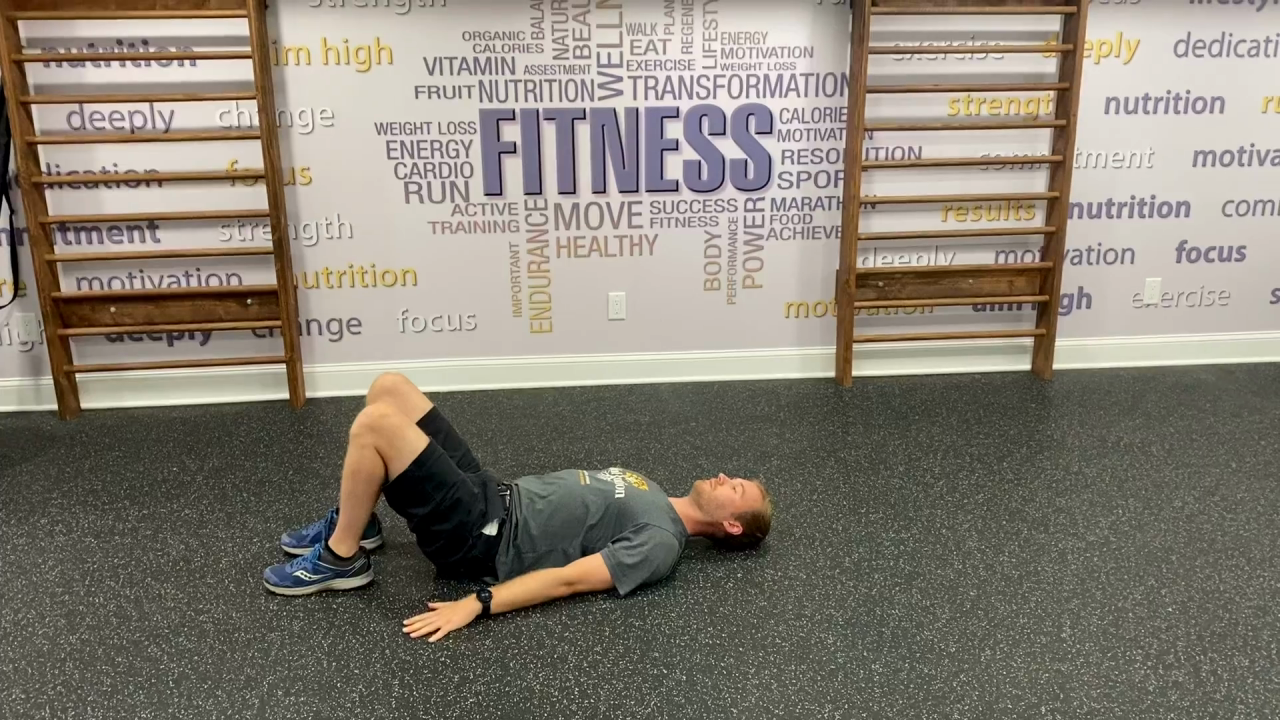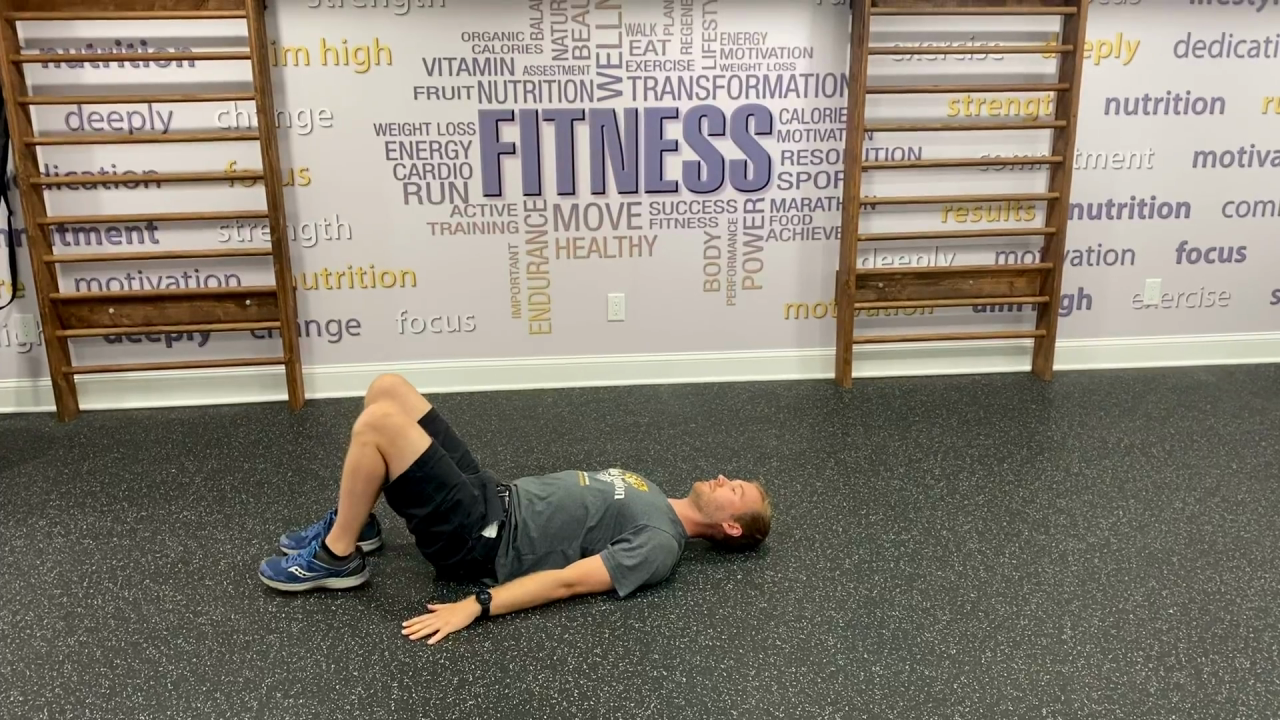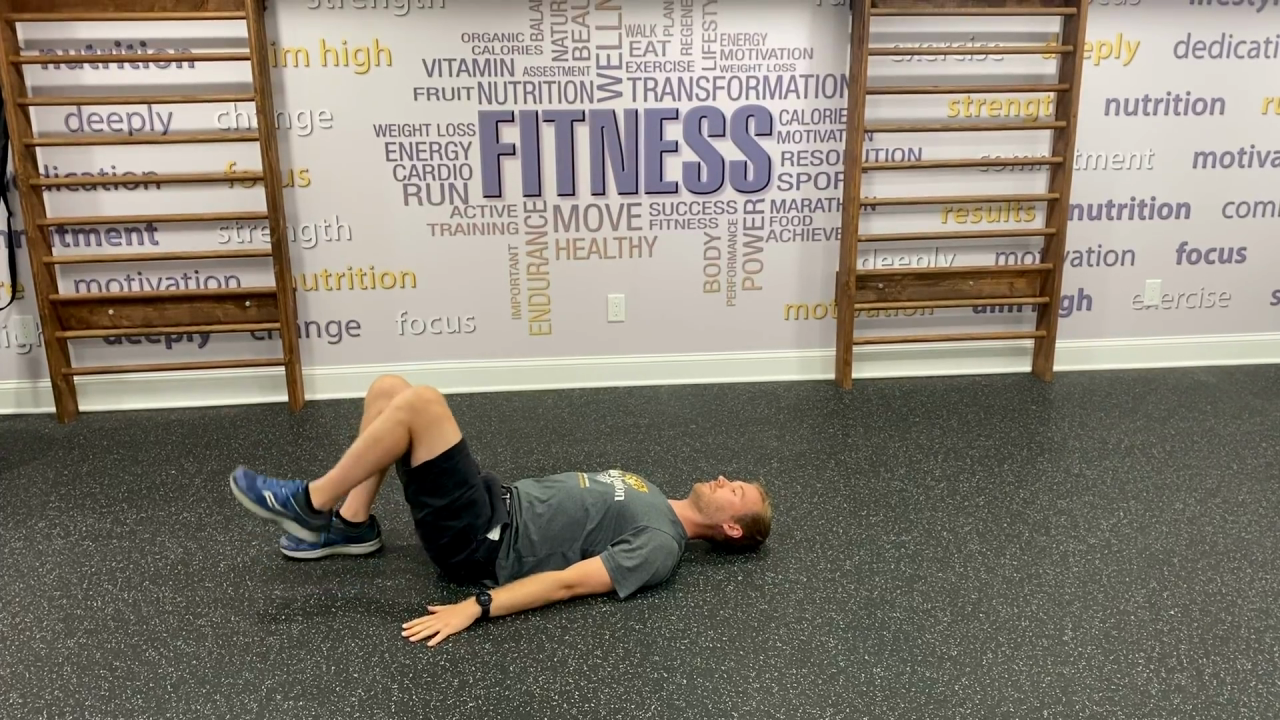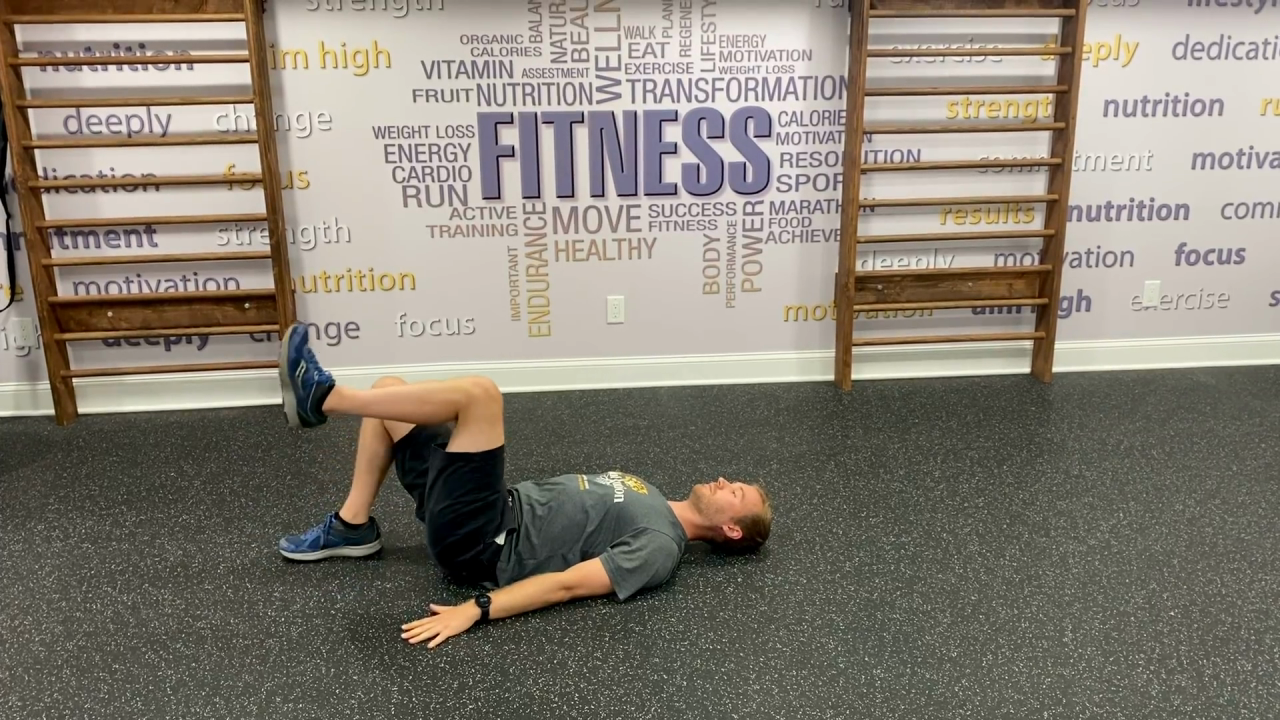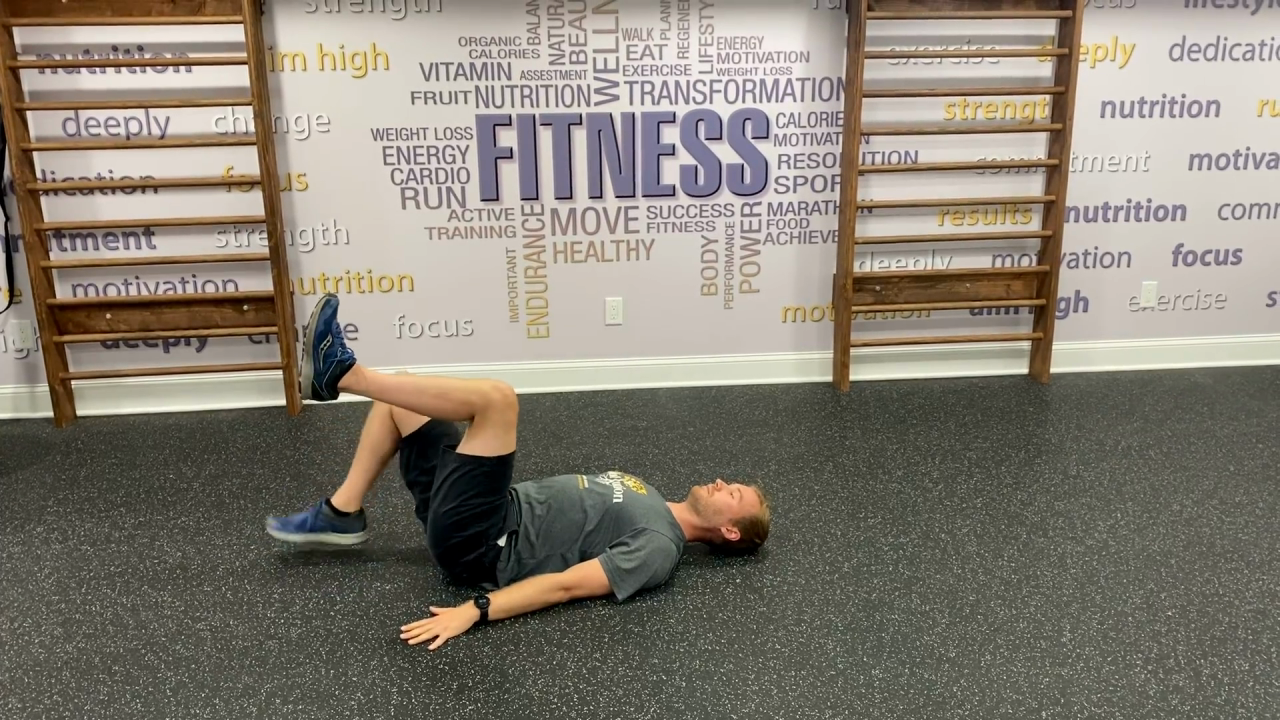
dt=0.5s
person 1, frame 1
left shoulder: (659, 542)
right shoulder: (648, 495)
left elbow: (568, 580)
left wrist: (476, 603)
left hip: (476, 538)
right hip: (493, 498)
left knee: (374, 424)
right knee: (389, 388)
left ankle: (340, 558)
right ankle: (355, 522)
person 1, frame 2
left shoulder: (658, 543)
right shoulder: (648, 495)
left elbow: (568, 580)
left wrist: (475, 605)
left hip: (478, 540)
right hip: (492, 498)
left knee: (378, 424)
right knee: (388, 389)
left ankle: (337, 556)
right ankle: (355, 523)
person 1, frame 3
left shoulder: (659, 545)
right shoulder: (647, 497)
left elbow: (568, 583)
left wrist: (474, 607)
left hip: (478, 543)
right hip: (497, 503)
left knee: (423, 401)
right knee: (387, 389)
left ankle: (311, 503)
right ankle: (351, 525)
person 1, frame 4
left shoulder: (659, 546)
right shoulder: (647, 499)
left elbow: (568, 584)
left wrist: (475, 609)
left hip: (478, 545)
right hip: (504, 508)
left knee: (480, 393)
right knee: (389, 389)
left ankle: (322, 398)
right ankle: (352, 527)
person 1, frame 5
left shoulder: (657, 547)
right shoulder: (645, 501)
left elbow: (567, 584)
left wrist: (474, 610)
left hip: (475, 545)
right hip: (499, 513)
left knee: (497, 397)
right knee: (399, 386)
left ankle: (339, 374)
right ankle: (342, 514)
